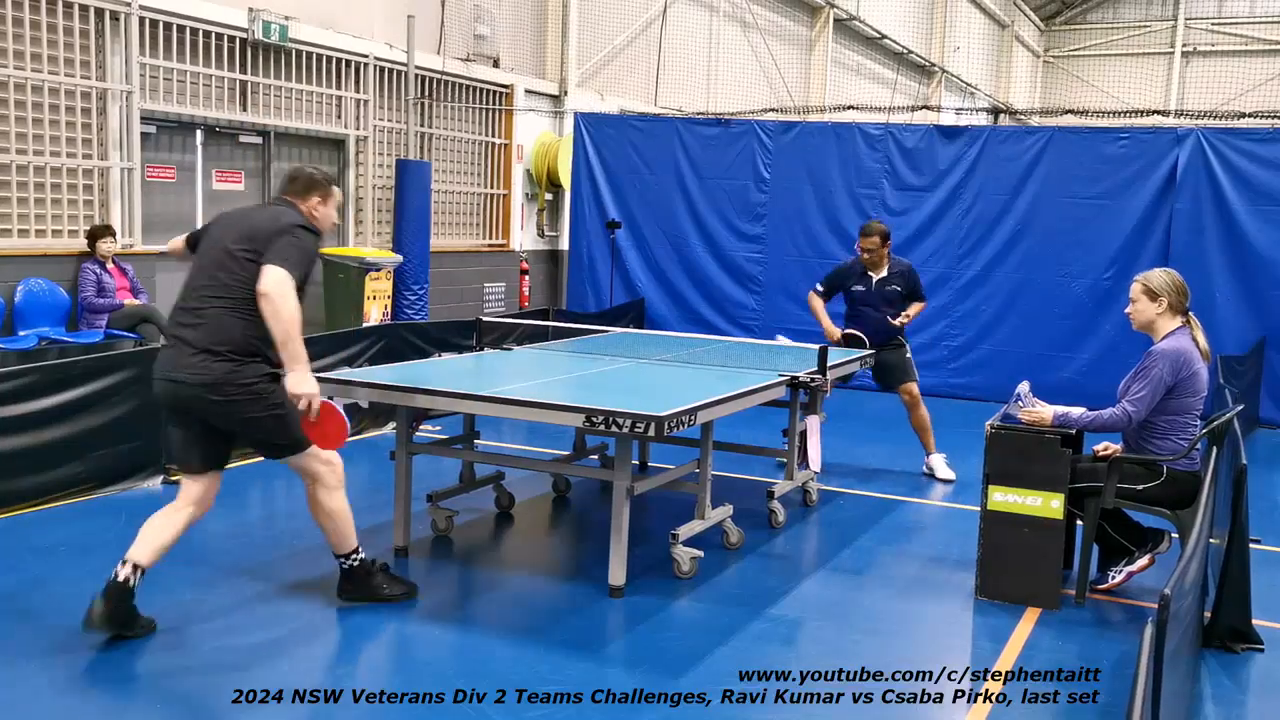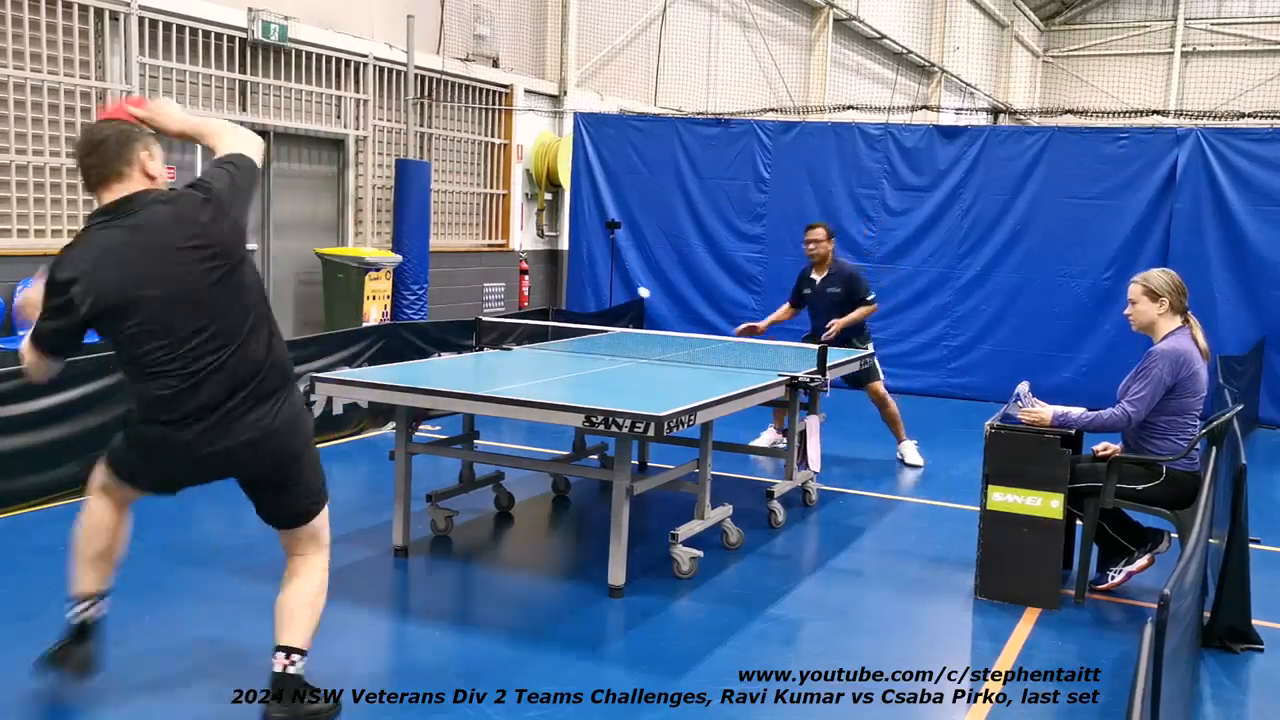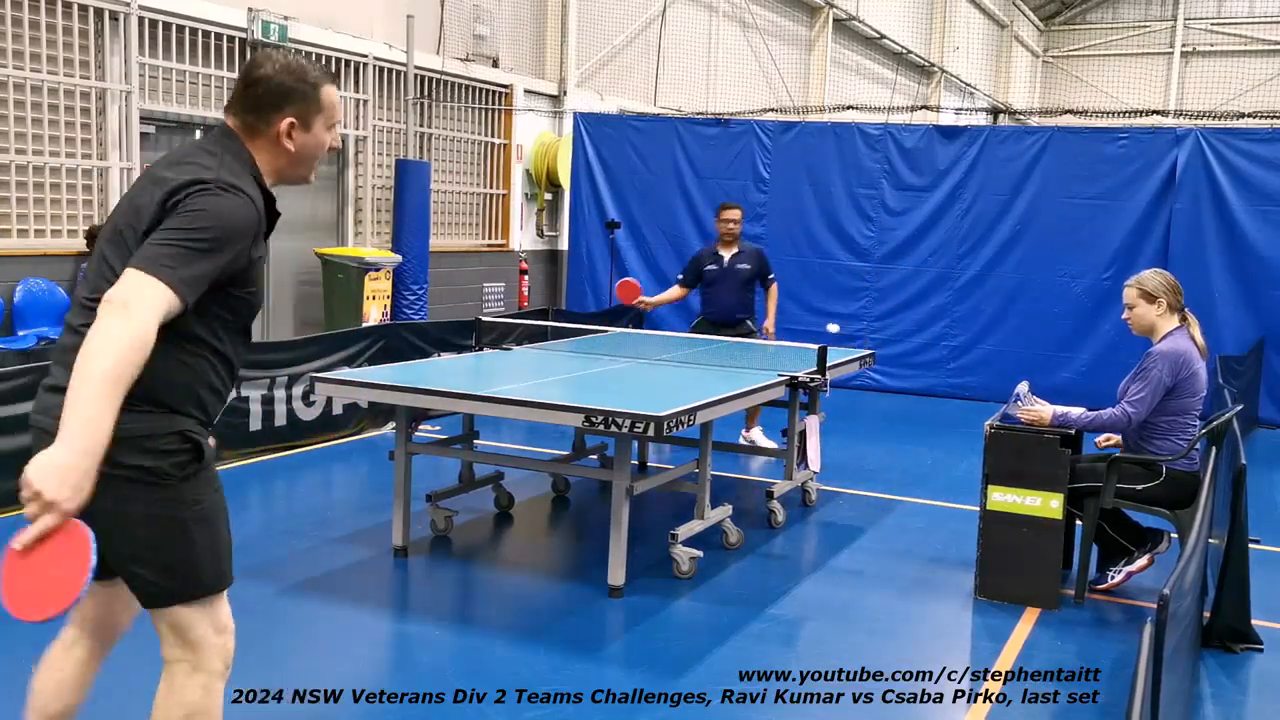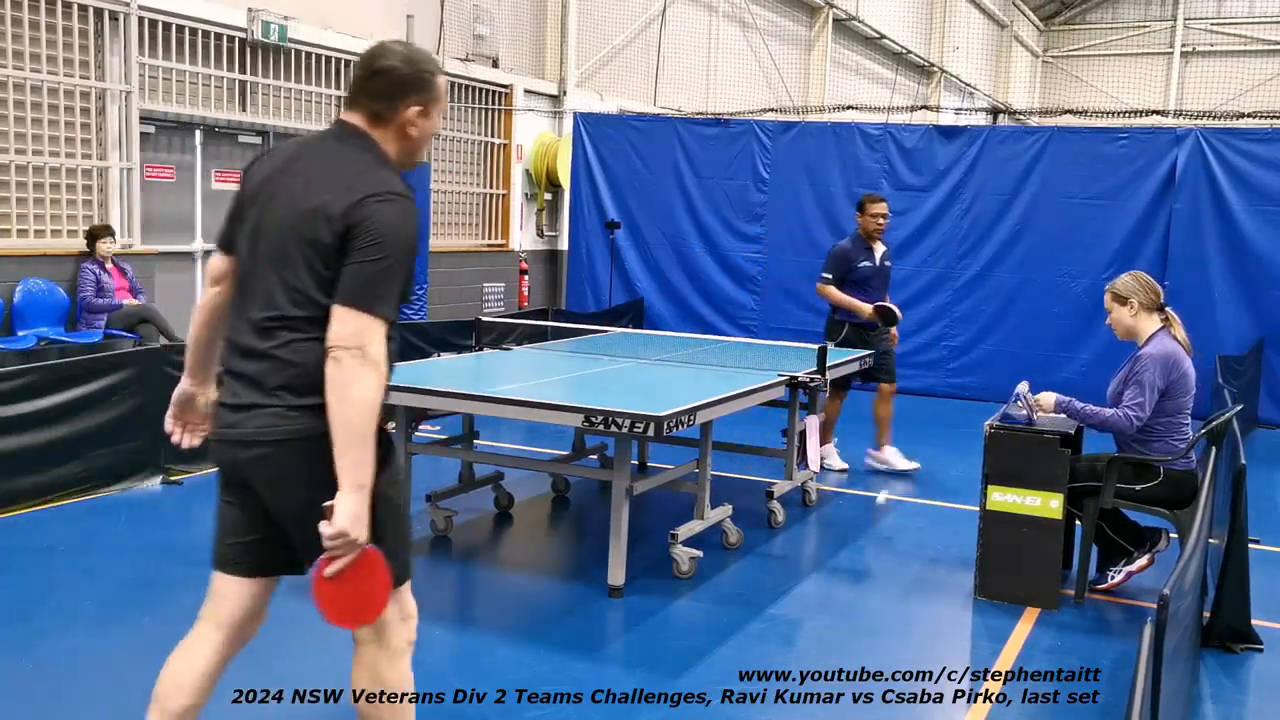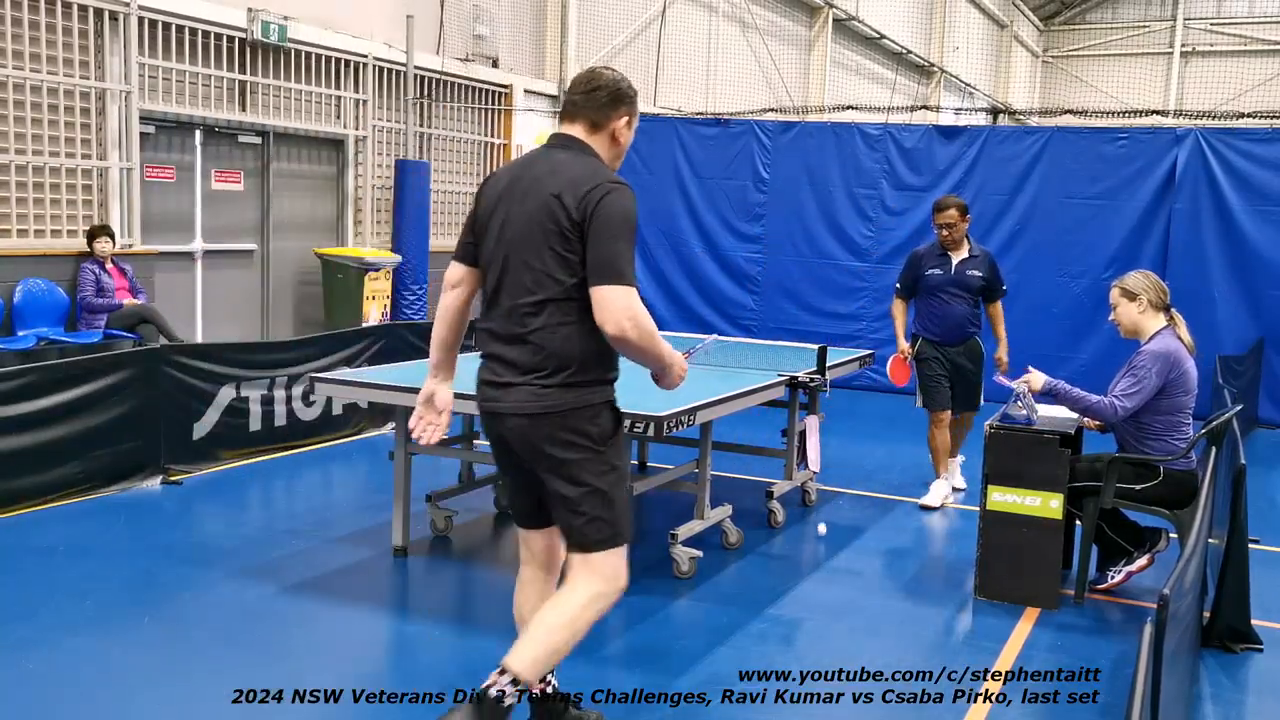
dt=1s
person 1, frame 1
left shoulder: (233, 220)
right shoulder: (295, 231)
left elbow: (178, 246)
right elbow: (273, 289)
right wrist: (299, 370)
left hip: (174, 371)
right hip: (233, 375)
left knee: (194, 496)
right knee: (324, 468)
left ankle: (116, 599)
right ankle: (358, 573)
person 1, frame 2
left shoulder: (76, 267)
right shoulder: (207, 206)
left elbow: (39, 366)
right elbow: (244, 142)
left wrist: (36, 312)
right wrist: (173, 116)
left hip: (173, 437)
right hip: (273, 420)
left knee: (110, 485)
right knee: (310, 549)
left ankle: (82, 631)
person 1, frame 3
left shoulder: (200, 169)
right shoulder: (222, 200)
right elbow: (126, 318)
right wrist: (75, 454)
left hip: (89, 428)
right hip: (137, 442)
left knee: (97, 624)
right knee: (202, 643)
person 1, frame 4
left shoulder: (273, 165)
right shoulder: (384, 203)
left elbow: (217, 284)
right elbow: (352, 353)
left wrist: (198, 380)
right wrist: (355, 493)
left hip: (241, 427)
right hip: (313, 439)
left knee: (227, 618)
right knee: (386, 624)
person 1, frame 5
left shoulder: (501, 181)
right shoulder: (606, 193)
left elbow: (455, 287)
right elbow: (617, 318)
left wrist: (438, 377)
right wrist: (666, 361)
left hip: (503, 401)
right hip: (569, 408)
left knee: (542, 558)
right knee: (600, 574)
person 2, frame 1
left shoulder: (1167, 353)
right shoulder: (1177, 345)
left elbow: (1127, 415)
left wrist: (1058, 417)
right wrist: (1123, 446)
left hip: (1167, 475)
right hip: (1161, 462)
left knee: (1065, 480)
left ankle: (1142, 542)
right ankle: (1119, 556)
person 2, frame 2
left shoulder: (1168, 353)
right shoulder: (1177, 345)
left elbow: (1127, 416)
left wrist: (1058, 417)
right wrist: (1123, 446)
left hip: (1167, 476)
right hip: (1161, 463)
left knee: (1064, 480)
left ankle: (1142, 542)
right ankle: (1119, 556)
person 2, frame 3
left shoulder: (1167, 354)
right shoulder: (1175, 346)
left elbow: (1127, 416)
left wrist: (1057, 417)
right wrist: (1123, 438)
left hip: (1167, 476)
right hip: (1161, 465)
left knee: (1064, 479)
right knee: (1065, 467)
left ankle: (1141, 542)
right ankle: (1119, 556)
person 2, frame 4
left shoulder: (1156, 356)
right shoulder: (1155, 348)
left elbow: (1128, 421)
left wrist: (1062, 404)
right wrist: (1099, 417)
left hip: (1164, 477)
right hip: (1155, 466)
left knee: (1063, 478)
left ankle: (1139, 542)
right ankle: (1119, 556)
person 2, frame 5
left shoulder: (1159, 353)
right shoulder: (1157, 347)
left elbow: (1114, 408)
right elbow: (1129, 410)
left wrist: (1050, 385)
right wrist: (1103, 422)
left hip: (1164, 476)
right hip: (1153, 465)
left knee: (1063, 479)
left ankle: (1140, 542)
right ankle: (1119, 556)
person 3, frame 1
left shoulder: (904, 270)
right shoulder: (847, 270)
left elbow: (919, 301)
right elbow: (815, 295)
left wrist: (907, 316)
right wrist: (827, 325)
left hip: (890, 344)
right hip: (850, 342)
left knee: (912, 396)
left ankle: (933, 458)
person 3, frame 2
left shoulder: (847, 273)
right shoulder: (805, 276)
left elbow: (871, 305)
right elbow: (792, 306)
left wrist: (843, 323)
right wrist: (765, 323)
left hip: (852, 342)
right hip: (818, 340)
left knee: (878, 392)
left ankle: (904, 444)
right ankle: (776, 433)
person 3, frame 3
left shoulder: (754, 254)
right shoulder: (702, 257)
left elbow: (771, 286)
right elbow: (682, 288)
left wrist: (770, 318)
right wrist: (653, 301)
left hip: (742, 328)
right hip: (706, 327)
left ankle: (751, 431)
person 3, frame 4
left shoulder: (885, 252)
right shoulder: (844, 250)
right elbow: (823, 287)
left wrist: (891, 324)
right wrist: (859, 307)
left hip: (876, 332)
right hip: (846, 331)
left knee: (887, 389)
right knee: (837, 392)
left ankle: (882, 451)
right ankle: (824, 446)
person 3, frame 5
left shoulder: (985, 259)
right shoulder: (920, 257)
left elbow: (994, 304)
right elbow: (900, 300)
left wrist: (1002, 345)
right wrist: (901, 338)
left hip: (969, 348)
right hip: (930, 350)
left knee: (967, 412)
right knee: (939, 416)
left ankle: (951, 457)
right ankle: (941, 481)
